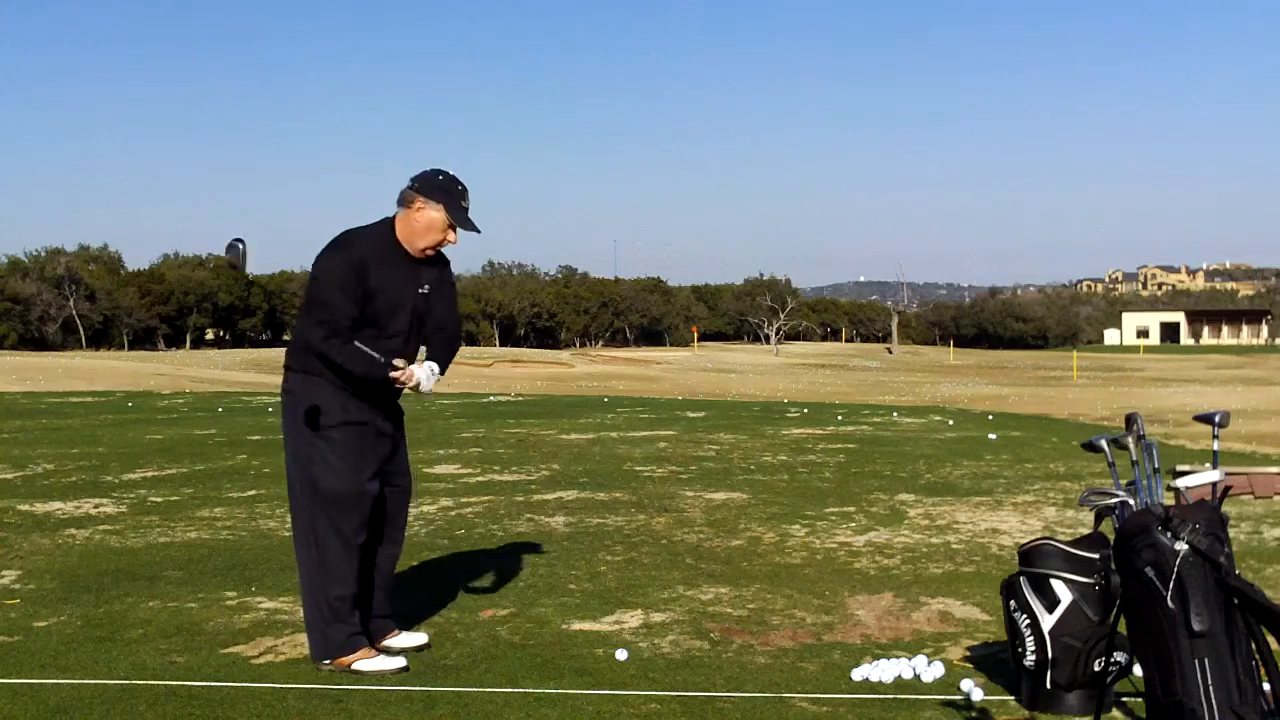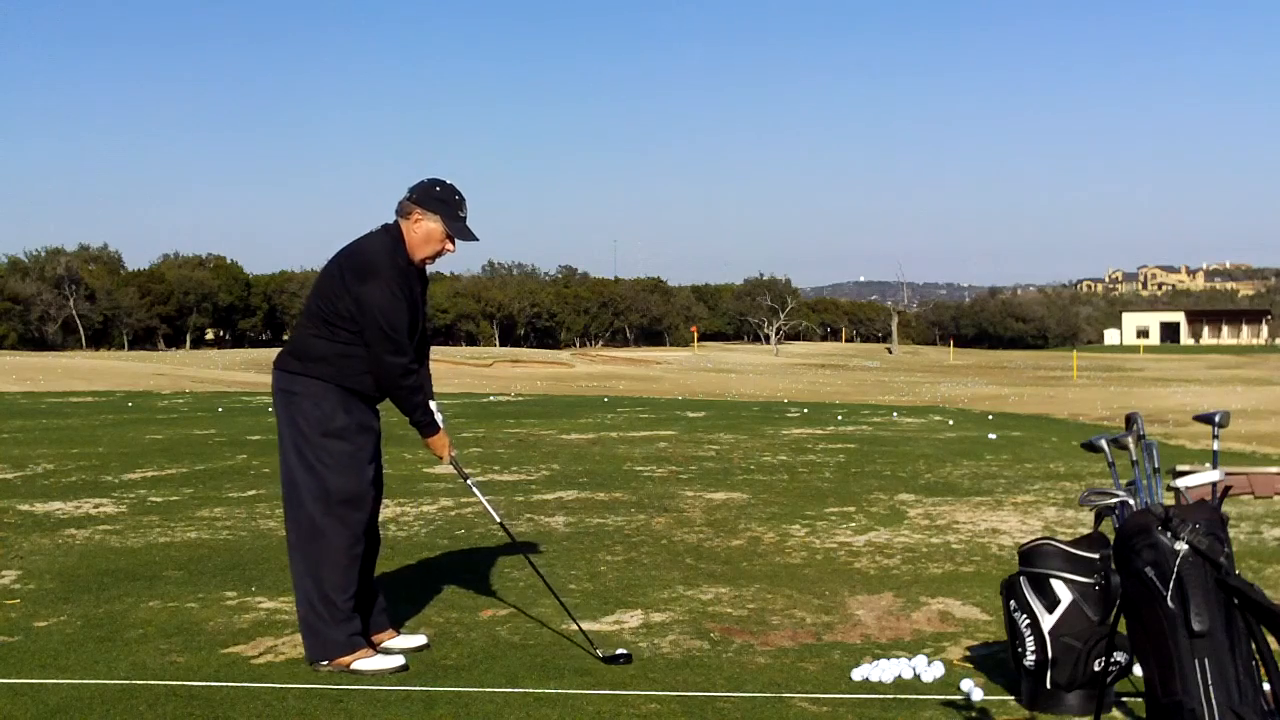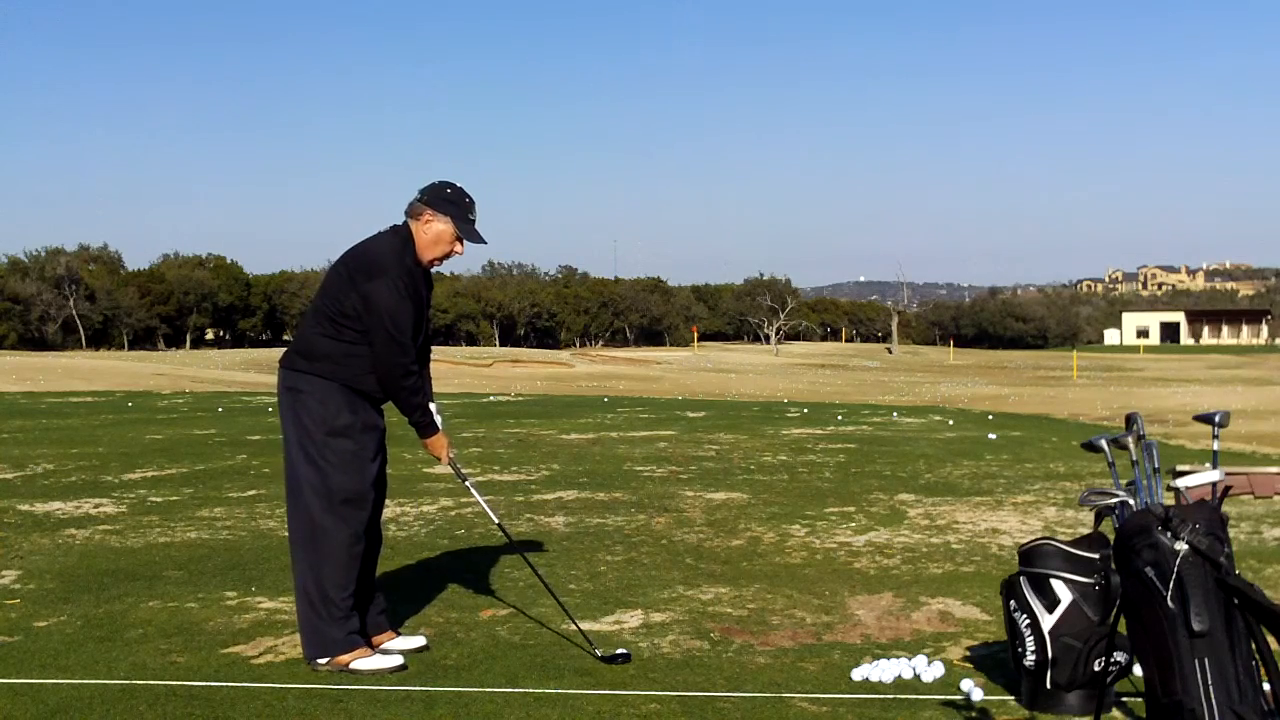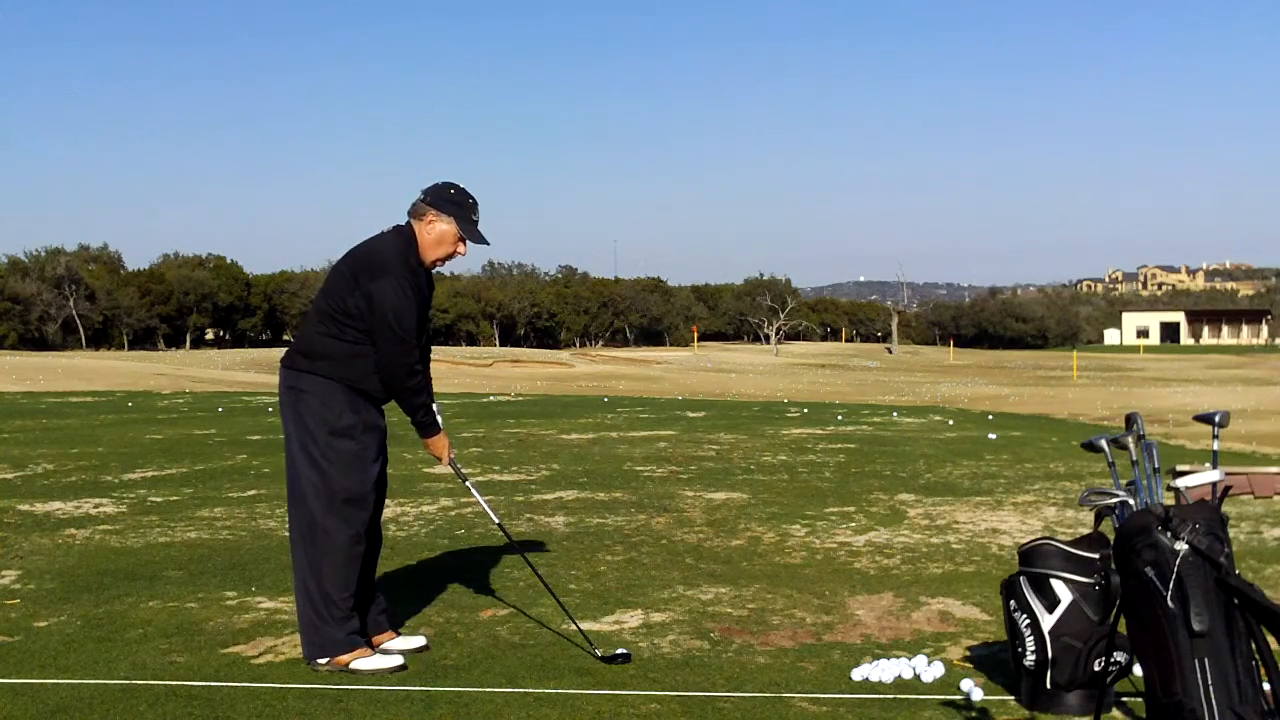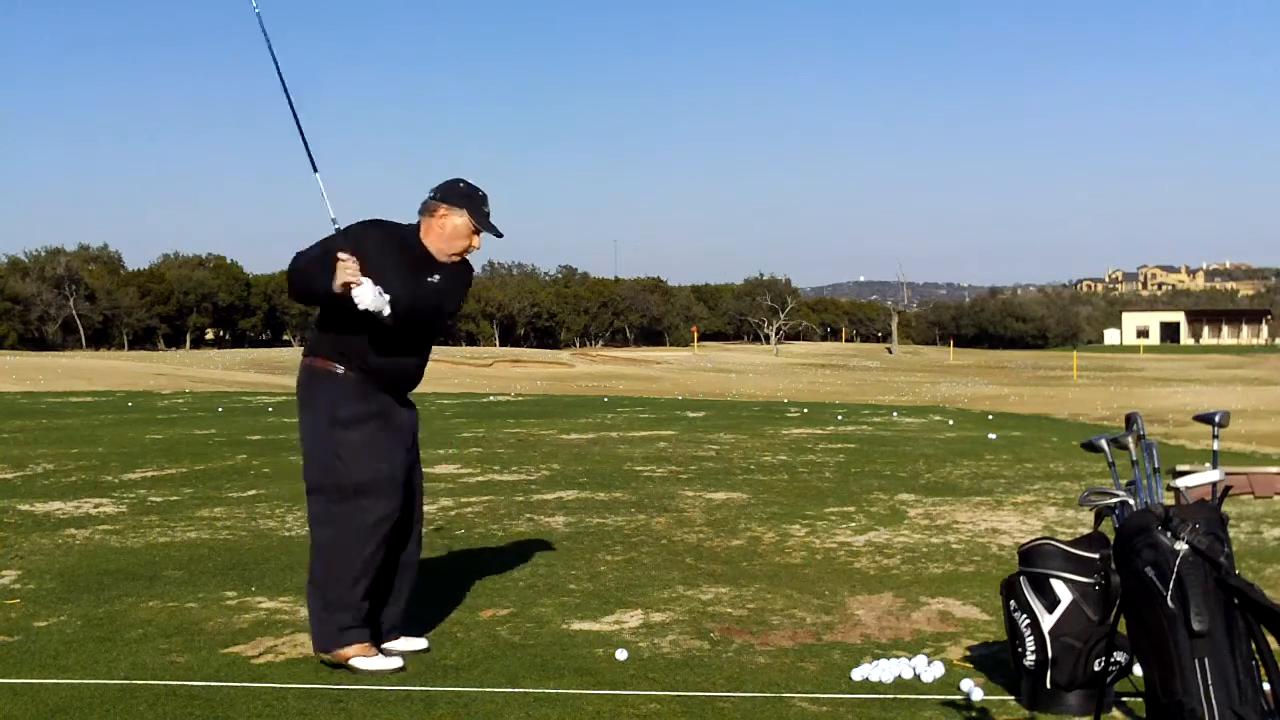
dt=1s
person 1, frame 1
left shoulder: (435, 268)
right shoulder: (351, 252)
left elbow: (447, 330)
right elbow: (329, 338)
left wrist: (429, 366)
right wrist: (389, 367)
left hip: (379, 401)
right hip: (324, 396)
left knee: (387, 509)
right knee: (337, 513)
left ankle: (374, 624)
right ankle: (339, 644)
person 1, frame 2
left shoulder: (407, 267)
right shoulder: (374, 265)
left elbow: (412, 348)
right elbow: (391, 361)
left wrist: (429, 406)
right wrist: (429, 428)
left hip: (349, 397)
right hip: (317, 394)
left knee: (360, 509)
right knee: (333, 511)
left ankle: (369, 624)
right ankle: (335, 644)
person 1, frame 3
left shoulder: (412, 269)
right shoulder: (383, 263)
left elbow: (413, 353)
right elbow: (393, 359)
left wrist: (430, 413)
right wrist: (426, 428)
left hip: (353, 397)
right hip: (321, 393)
left knee: (361, 511)
right knee: (334, 512)
left ankle: (369, 626)
right ankle: (334, 643)
person 1, frame 4
left shoulder: (412, 268)
right shoulder: (387, 266)
left elbow: (414, 352)
right elbow: (397, 360)
left wrist: (430, 413)
right wrist: (428, 428)
left hip: (353, 398)
right hip: (323, 394)
left knee: (361, 511)
right knee: (335, 513)
left ankle: (370, 626)
right ankle: (333, 644)
person 1, frame 5
left shoulder: (456, 274)
right shoulder: (371, 237)
left elbow: (424, 312)
right elbow: (300, 282)
left wrist: (378, 298)
right wrist: (335, 281)
left hip: (390, 399)
right hip: (338, 390)
left knee: (401, 512)
right knee: (360, 505)
left ankle: (380, 628)
right ankle: (343, 636)
